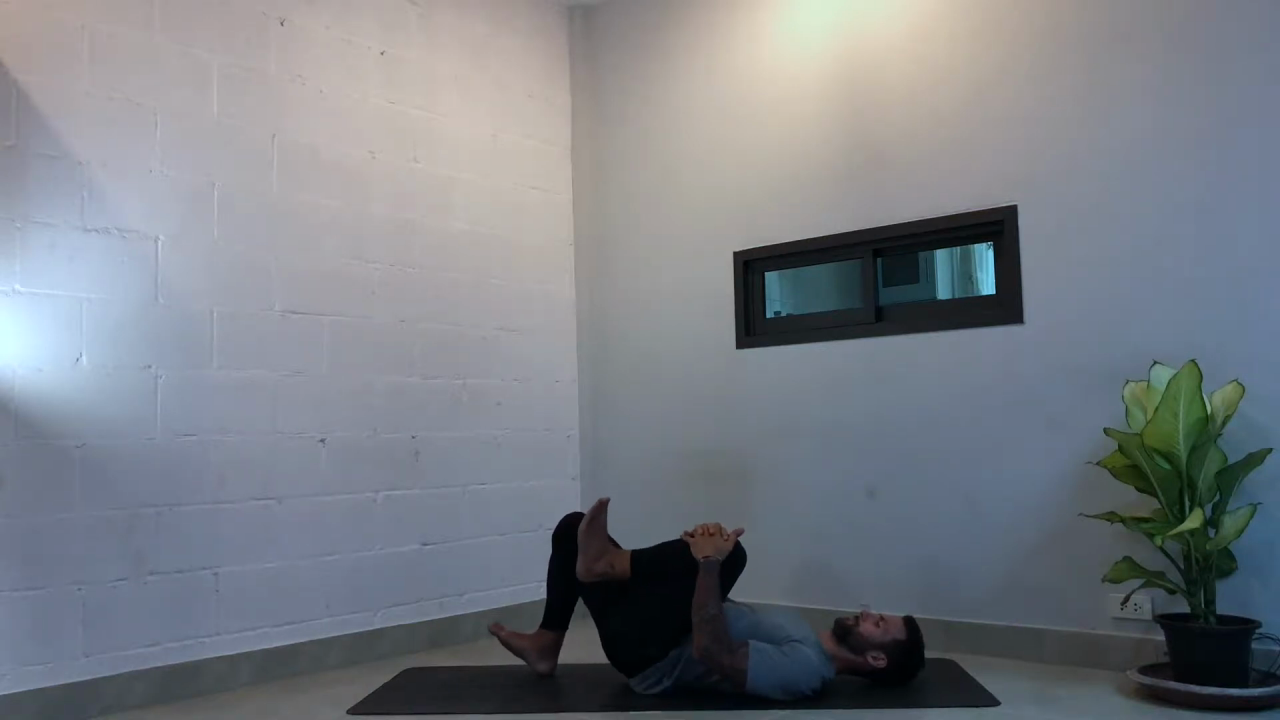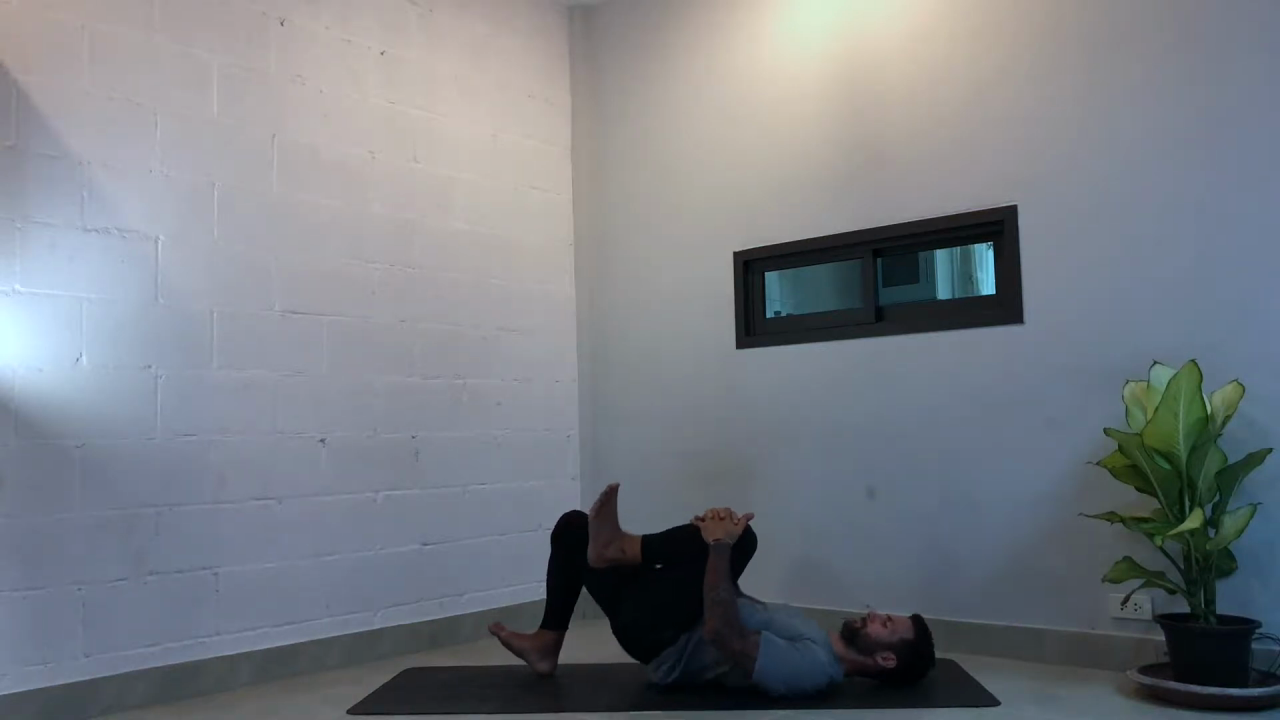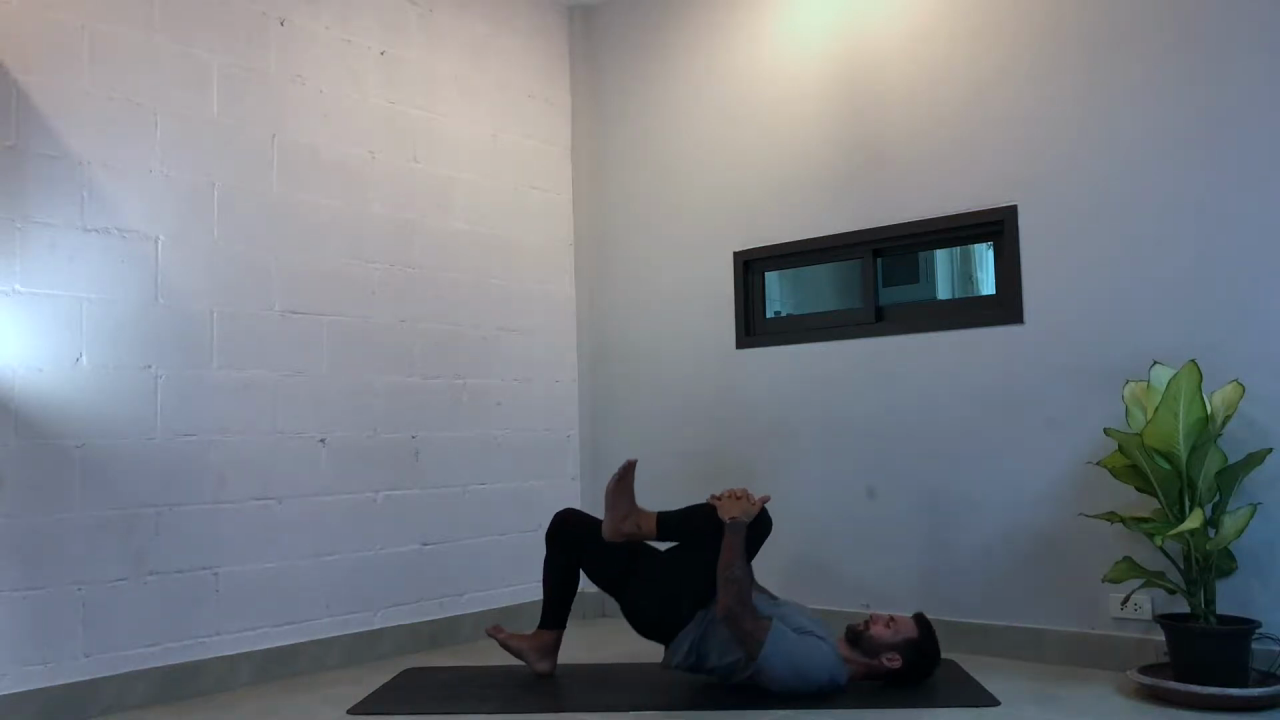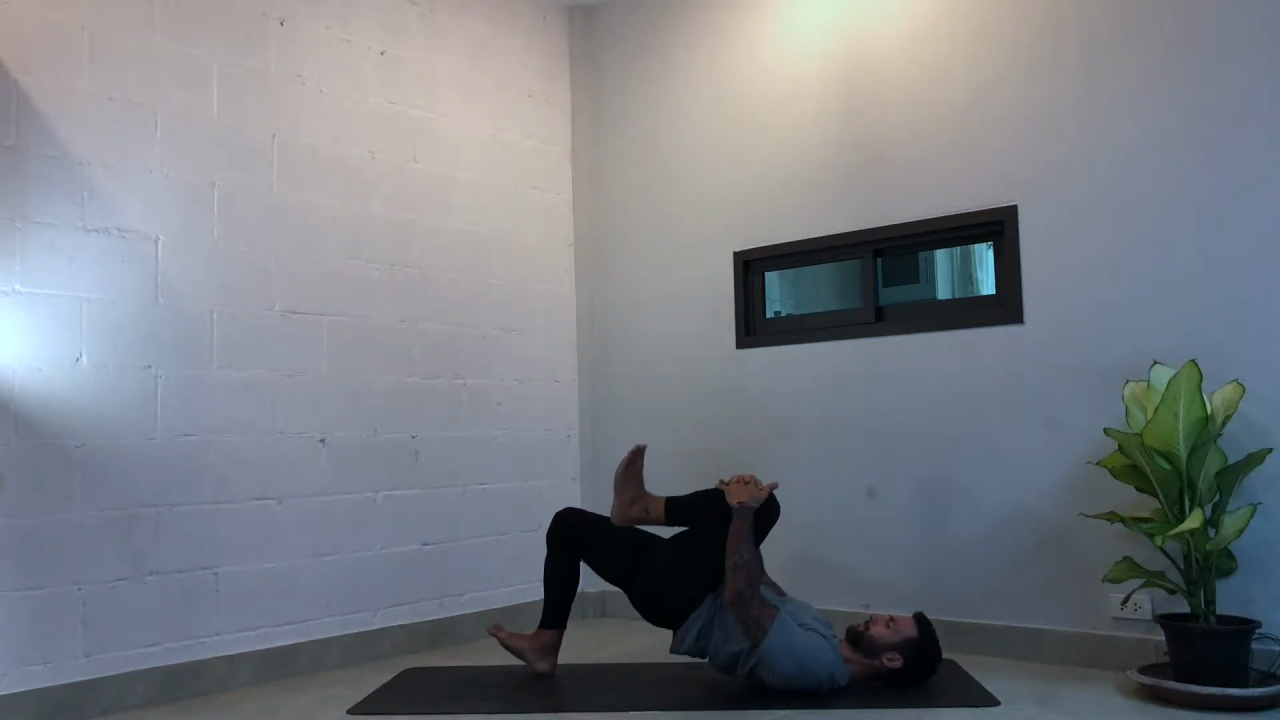
dt=0.2s
person 1, frame 1
left shoulder: (805, 669)
right shoulder: (802, 640)
left elbow: (709, 651)
right elbow: (719, 615)
left wrist: (709, 563)
right wrist: (708, 558)
left hip: (643, 649)
right hip: (655, 628)
left knee: (728, 557)
right knee: (572, 528)
left ankle: (607, 563)
right ankle: (546, 645)
person 1, frame 2
left shoulder: (812, 668)
right shoulder: (811, 639)
left elbow: (720, 633)
right elbow: (732, 604)
left wrist: (720, 547)
right wrist: (719, 544)
left hip: (656, 634)
right hip: (666, 619)
left knee: (740, 539)
right knee: (572, 525)
left ankle: (619, 549)
right ankle: (547, 644)
person 1, frame 3
left shoulder: (816, 666)
right shoulder: (819, 641)
left elbow: (732, 612)
right elbow: (750, 594)
left wrist: (735, 527)
right wrist: (734, 524)
left hip: (672, 615)
right hip: (682, 604)
left knee: (753, 520)
right knee: (566, 524)
left ankle: (632, 525)
right ankle: (546, 645)
person 1, frame 4
left shoulder: (816, 664)
right shoulder: (823, 642)
left elbow: (741, 596)
right elbow: (759, 584)
left wrist: (742, 512)
right wrist: (745, 511)
left hip: (679, 598)
right hip: (690, 591)
left knee: (761, 506)
right knee: (566, 525)
left ankle: (641, 508)
right ankle: (546, 645)
